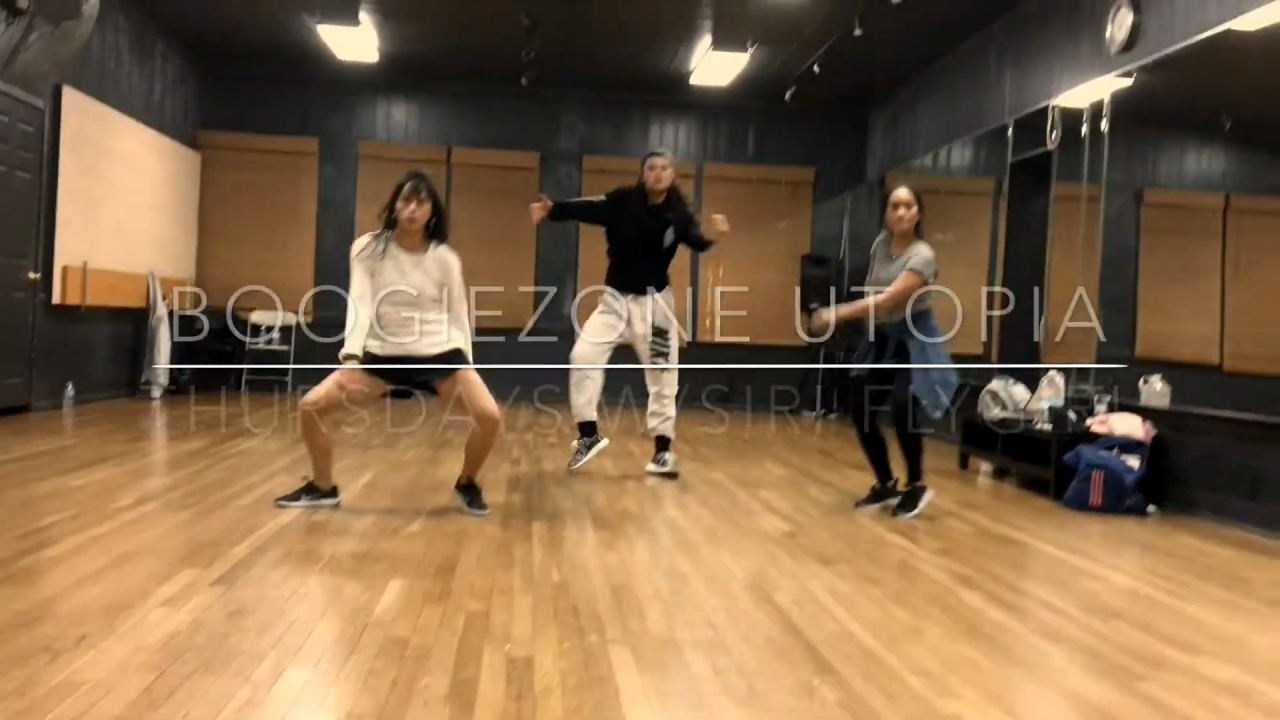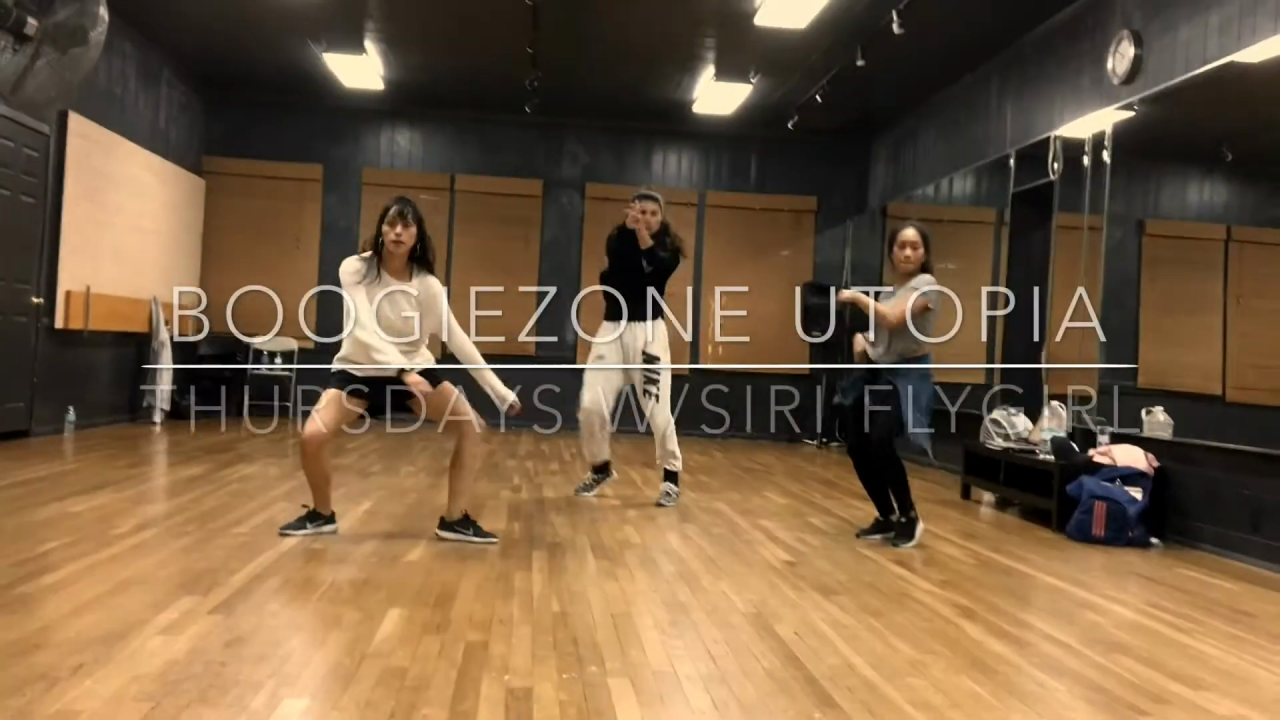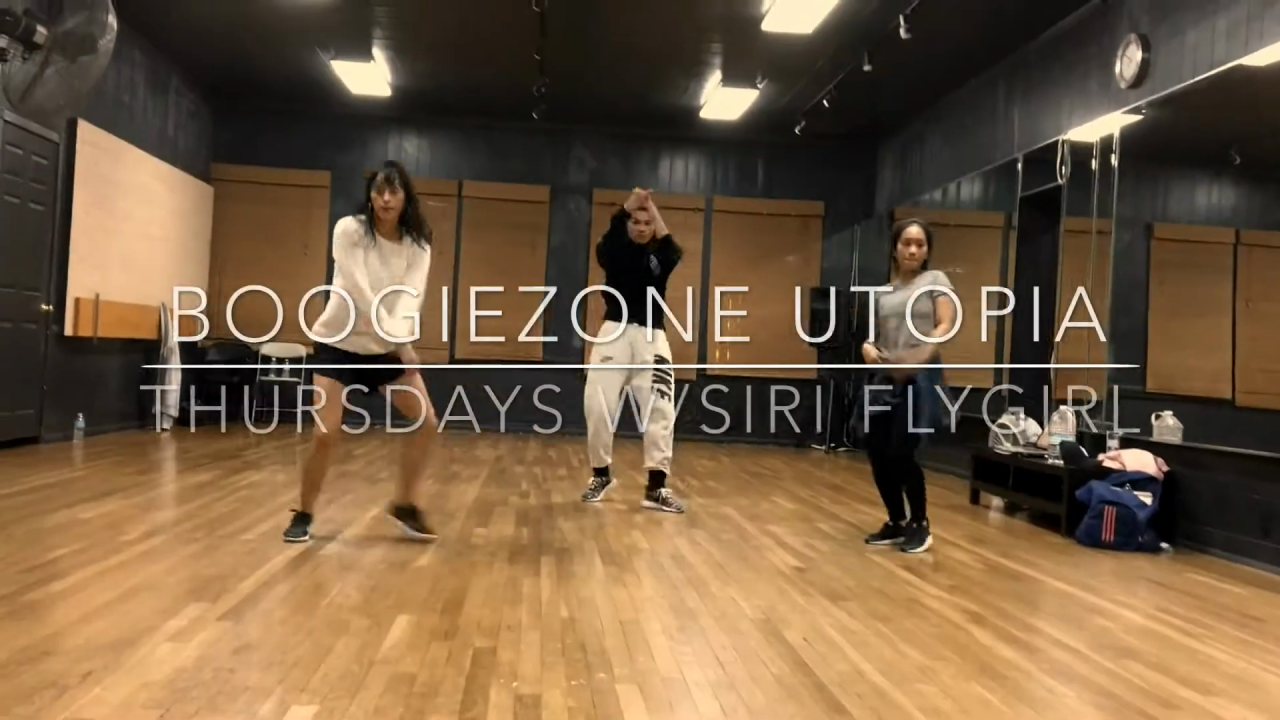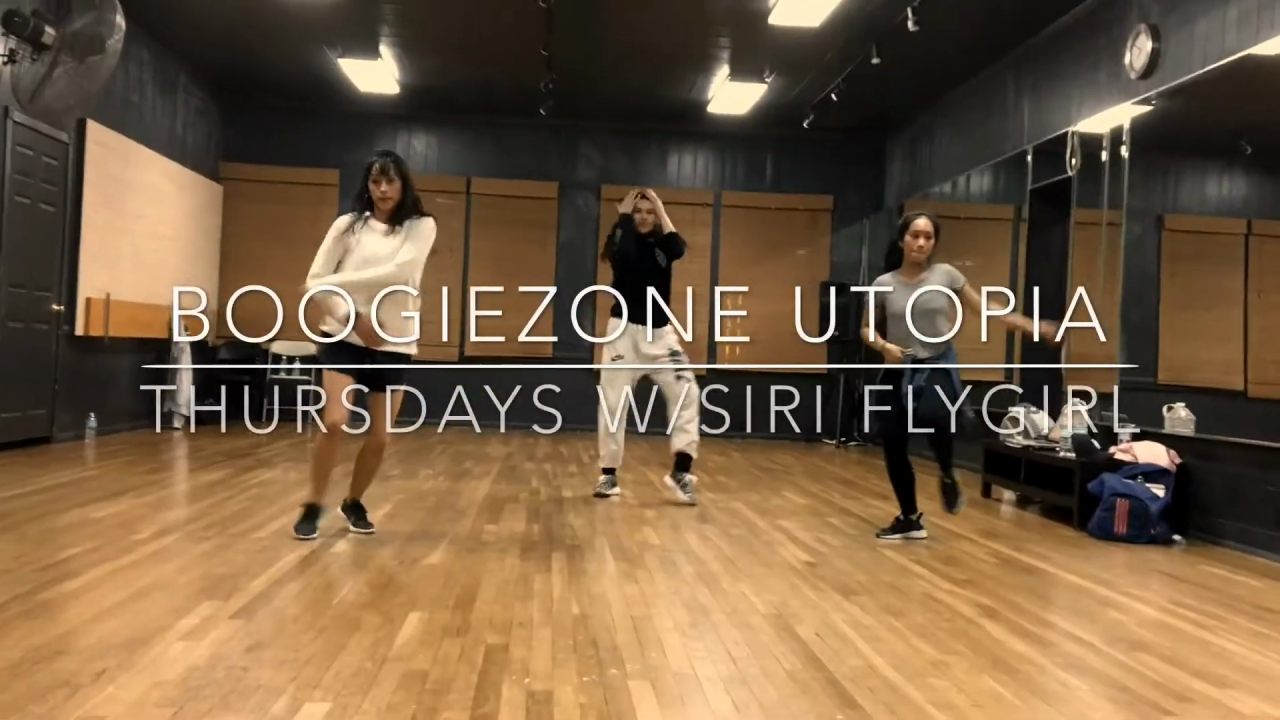
dt=0.2s
person 1, frame 1
left shoulder: (444, 260)
right shoulder: (367, 249)
left elbow: (457, 318)
right elbow: (360, 306)
left wrist: (469, 368)
right wrist: (350, 356)
left hip: (439, 352)
right hip: (385, 353)
left knee: (489, 416)
right knee: (311, 406)
left ankle: (467, 484)
right ankle: (322, 487)
person 1, frame 2
left shoulder: (428, 286)
right shoulder: (356, 269)
left elbow: (457, 338)
right elbow: (363, 329)
left wrist: (499, 390)
right wrist: (404, 372)
left hip: (413, 369)
right hip: (358, 370)
left knee: (471, 428)
right knee: (312, 436)
left ankle: (454, 519)
right ankle: (321, 514)
person 1, frame 3
left shoulder: (418, 249)
right shoulder: (349, 230)
left elbow: (411, 299)
right elbow: (359, 291)
left wrist: (401, 336)
right wrist: (390, 338)
left hip: (387, 348)
right hip: (339, 342)
left knee: (426, 423)
right knee: (327, 433)
left ankle: (406, 505)
right ankle: (304, 514)
person 1, frame 4
left shoulder: (422, 227)
right shoulder: (348, 226)
left elbow: (394, 273)
right elbow: (316, 275)
left wrist: (332, 284)
right wrist: (350, 316)
left hip: (394, 345)
right hip: (344, 339)
left knee: (379, 438)
right knee: (335, 423)
left ankle: (354, 502)
right ankle: (313, 506)
person 2, frame 1
left shoulder: (922, 255)
right shoulder: (881, 243)
left elbow: (889, 298)
left wrist: (840, 313)
right wrist: (863, 308)
left hip: (913, 339)
right hip: (882, 338)
left knee: (903, 408)
right knee: (859, 410)
left ankle: (916, 486)
right ankle: (886, 484)
person 2, frame 2
left shoulder: (926, 286)
right shoulder: (888, 289)
left elbow: (895, 319)
left wrist: (857, 298)
right wrist: (861, 339)
left hip: (908, 375)
right hip: (876, 374)
left knee: (881, 444)
right knee: (857, 447)
left ankle: (909, 518)
right ankle: (888, 517)
person 2, frame 3
left shoulder: (935, 281)
right shoulder: (882, 291)
left elbow: (945, 328)
right elbow: (872, 332)
left wrist: (919, 356)
right wrist: (868, 348)
left hip: (920, 375)
right hip: (883, 377)
left knee: (900, 451)
right knee: (878, 452)
left ankle: (920, 525)
right ankle: (899, 524)
person 2, frame 4
left shoulder: (945, 274)
right shoulder: (883, 285)
left elbow: (980, 308)
right elbow: (868, 329)
left wrist: (1027, 326)
right wrist: (881, 345)
left hip: (937, 366)
right hip: (900, 371)
left knee: (933, 421)
right knee: (893, 446)
left ankle: (948, 478)
right ankle: (910, 519)
person 3, frame 1
left shoulder: (680, 211)
right shoulder: (622, 200)
left elbow: (694, 242)
right elbow: (591, 209)
left wrist: (714, 235)
right wrist: (552, 209)
left hip: (654, 301)
right hip: (615, 297)
left knee: (662, 379)
right knee: (582, 360)
left ankle: (662, 453)
right ankle: (588, 436)
person 3, frame 2
left shoulder: (669, 248)
right shoulder: (621, 241)
left elbow: (658, 265)
right elbow: (613, 249)
left wrist: (646, 237)
right wrist: (628, 226)
left hip: (648, 331)
right hip: (611, 330)
left knee: (657, 409)
right knee: (591, 405)
left ankle: (670, 480)
right ankle: (600, 469)
person 3, frame 3
left shoulder: (659, 255)
right shoulder: (614, 252)
left elbow: (672, 255)
right elbow: (605, 248)
left wrist: (654, 214)
right wrist: (622, 212)
left hip: (652, 335)
right hip: (616, 332)
left knee: (660, 409)
right knee: (598, 406)
left ankle: (657, 487)
right ankle: (600, 475)
person 3, frame 4
left shoulder: (664, 242)
right shoulder: (619, 244)
left elbow: (675, 250)
right elbow: (624, 259)
left wrist: (661, 210)
right wrist: (622, 216)
left hip: (660, 332)
right hip: (624, 330)
left knee: (688, 396)
right knee: (613, 405)
left ankle: (681, 471)
right ankle: (608, 475)
